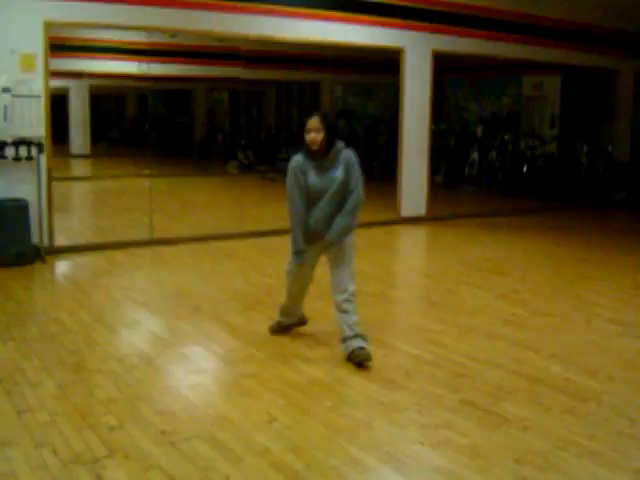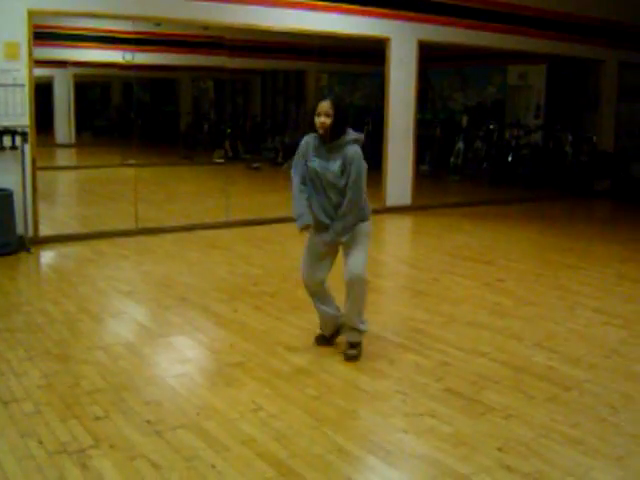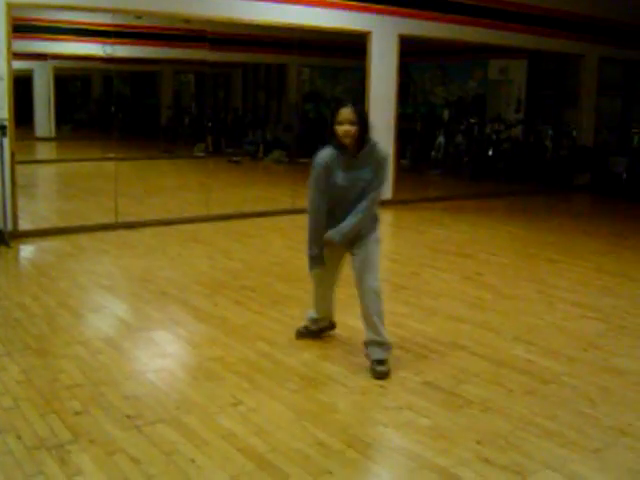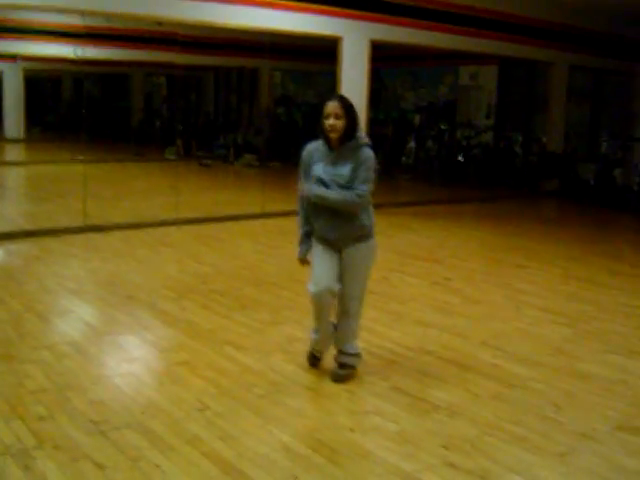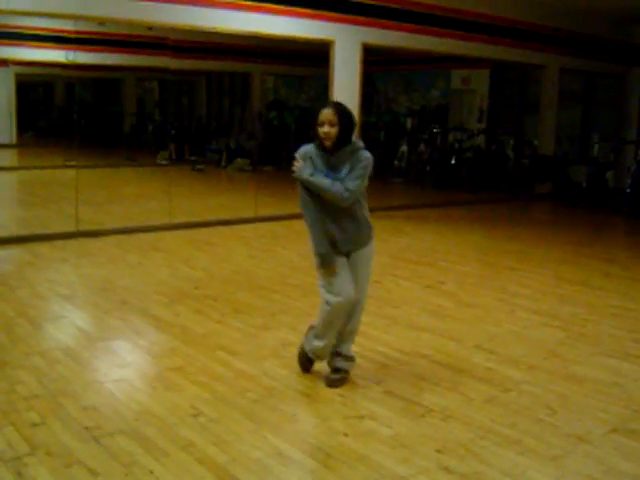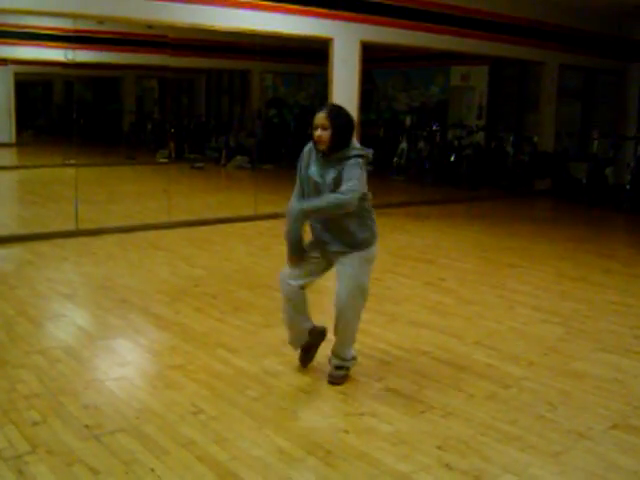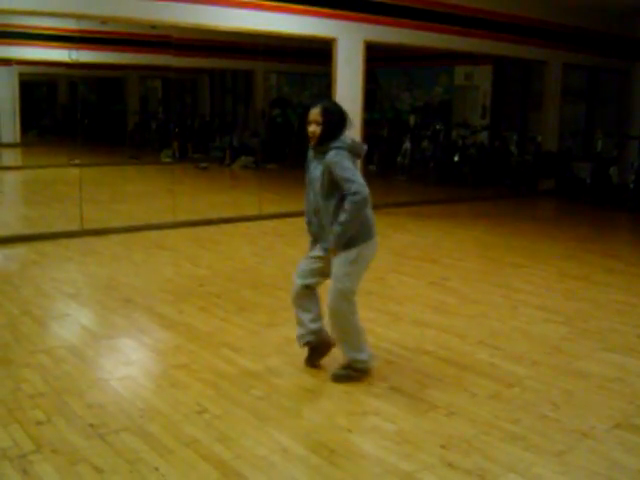
dt=0.4s
person 1, frame 1
left shoulder: (346, 158)
right shoulder: (298, 164)
left elbow: (356, 197)
right elbow: (297, 211)
left wrist: (336, 232)
right wrist: (298, 249)
left hip: (340, 234)
right hip: (309, 235)
left knee: (344, 288)
right knee: (297, 279)
left ankle: (355, 343)
right ankle: (289, 317)
person 1, frame 2
left shoulder: (351, 152)
right shoulder: (307, 145)
left elbow: (354, 197)
right elbow: (300, 184)
left wrist: (338, 234)
right wrist: (304, 218)
left hip: (355, 224)
right hip: (321, 224)
left knee: (356, 274)
right knee: (311, 278)
left ankle: (353, 332)
right ankle: (332, 324)
person 1, frame 3
left shoulder: (378, 157)
right shoulder: (325, 160)
left elbow: (370, 202)
right elbow: (318, 210)
left wrist: (343, 231)
right wrist: (315, 252)
left hip: (365, 233)
right hip: (331, 234)
left knee: (370, 288)
right knee: (323, 282)
left ankle: (378, 350)
right ankle: (320, 321)
person 1, frame 4
left shoulder: (364, 155)
right shoulder: (312, 152)
left elbow: (356, 200)
right elbow: (305, 200)
left wrist: (315, 193)
right wrist: (304, 243)
left hip: (358, 239)
right hip: (324, 238)
left knee: (351, 298)
right knee: (322, 290)
left ankle: (347, 356)
right ankle: (319, 344)
person 1, frame 5
left shoulder: (362, 159)
right shoulder: (306, 155)
left elbow: (344, 197)
right elbow: (311, 207)
left wrist: (307, 175)
right wrist: (323, 251)
left hip: (359, 242)
right hip: (327, 243)
left knee: (355, 303)
right knee: (340, 298)
left ankle: (341, 361)
right ankle: (314, 345)
person 1, frame 6
left shoulder: (354, 165)
right shoulder: (310, 154)
left elbow: (347, 202)
right elbow: (299, 196)
left wrist: (303, 210)
right wrist: (292, 237)
left hip: (357, 244)
right hip: (324, 242)
left knee: (346, 305)
right knee: (290, 282)
left ankle: (342, 361)
right ankle: (307, 336)
person 1, frame 7
left shoulder: (336, 156)
right shoulder: (317, 154)
left elbow: (359, 195)
left wrist: (338, 235)
right wrist: (319, 236)
left hip: (355, 242)
right hip: (329, 240)
left knee: (340, 301)
right knee: (303, 281)
left ankle: (358, 360)
right ankle: (316, 338)
